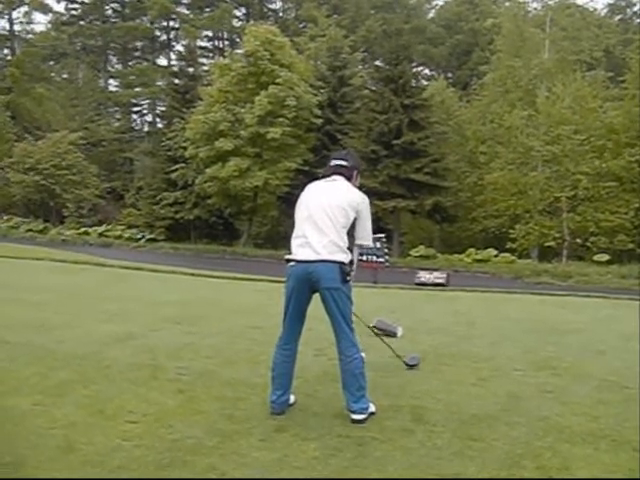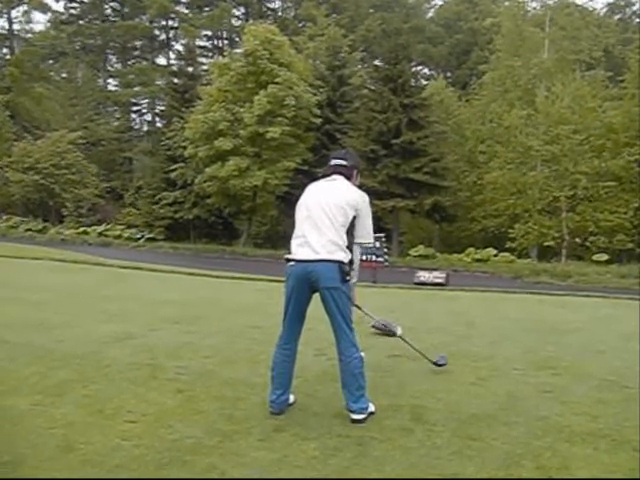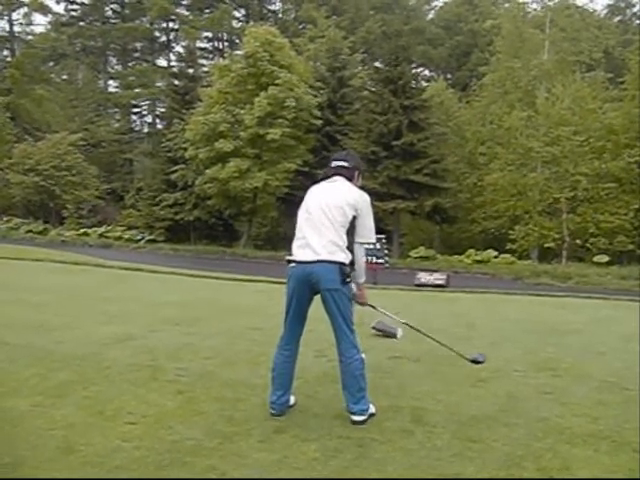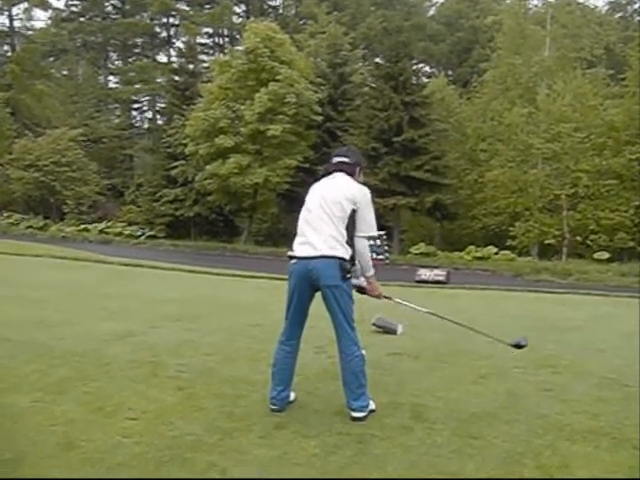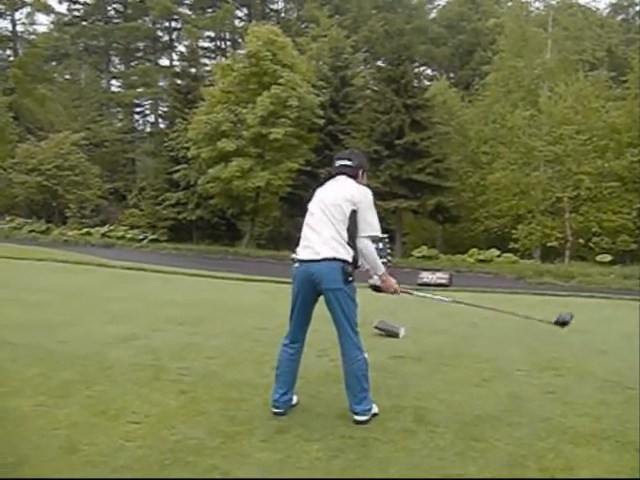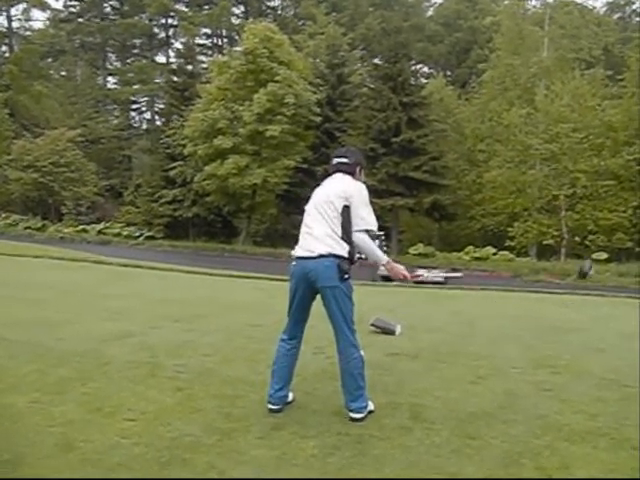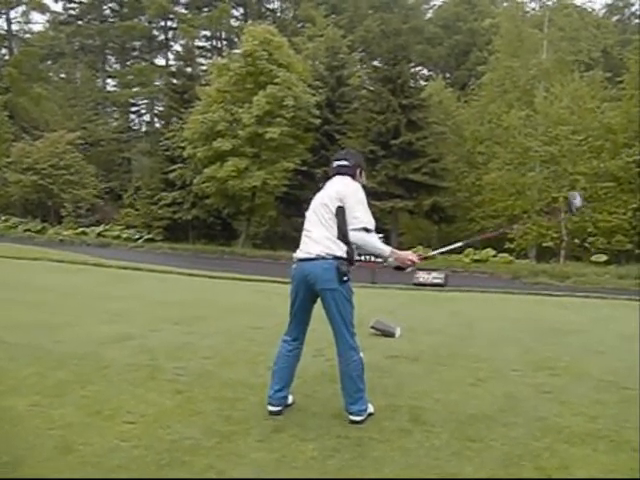
dt=0.4s
person 1, frame 1
left shoulder: (309, 189)
right shoulder: (358, 197)
right elbow: (358, 245)
right wrist: (347, 276)
left hip: (299, 265)
right hip: (331, 267)
left knee: (288, 336)
right knee: (346, 339)
left ankle: (279, 400)
right ankle: (358, 406)
person 1, frame 2
left shoulder: (310, 189)
right shoulder: (357, 196)
right elbow: (357, 245)
right wrist: (352, 280)
left hip: (298, 264)
right hip: (331, 267)
left knee: (288, 335)
right knee: (345, 339)
left ankle: (278, 399)
right ankle: (358, 406)
person 1, frame 3
left shoulder: (313, 191)
right shoulder: (359, 196)
right elbow: (358, 246)
right wrist: (359, 284)
left hip: (299, 266)
right hip: (332, 268)
left knee: (289, 337)
right knee: (346, 340)
left ankle: (278, 401)
right ankle: (359, 408)
person 1, frame 4
left shoulder: (316, 187)
right shoulder: (359, 191)
right elbow: (360, 240)
right wrist: (369, 277)
left hip: (300, 262)
right hip: (331, 265)
left knee: (290, 333)
right knee: (347, 337)
left ankle: (278, 397)
right ankle: (358, 404)
person 1, frame 5
left shoulder: (322, 191)
right shoulder: (360, 192)
right elbow: (362, 241)
left wrist: (361, 265)
right wrist: (382, 275)
left hip: (303, 265)
right hip: (333, 268)
left knee: (294, 337)
right knee: (349, 340)
left ankle: (281, 400)
right ankle: (362, 407)
person 1, frame 6
left shoulder: (321, 189)
right shoulder: (355, 188)
right elbow: (358, 236)
left wrist: (377, 262)
right wrist: (387, 264)
left hip: (301, 263)
right hip: (330, 265)
left knee: (291, 334)
right knee: (346, 338)
left ankle: (276, 397)
right ankle: (357, 405)
person 1, frame 7
left shoulder: (324, 191)
right shoulder: (351, 187)
right elbow: (356, 235)
left wrist: (385, 253)
right wrist: (393, 254)
left hip: (302, 265)
right hip: (329, 266)
left knee: (293, 336)
right knee: (346, 340)
left ankle: (277, 399)
right ankle: (357, 407)
